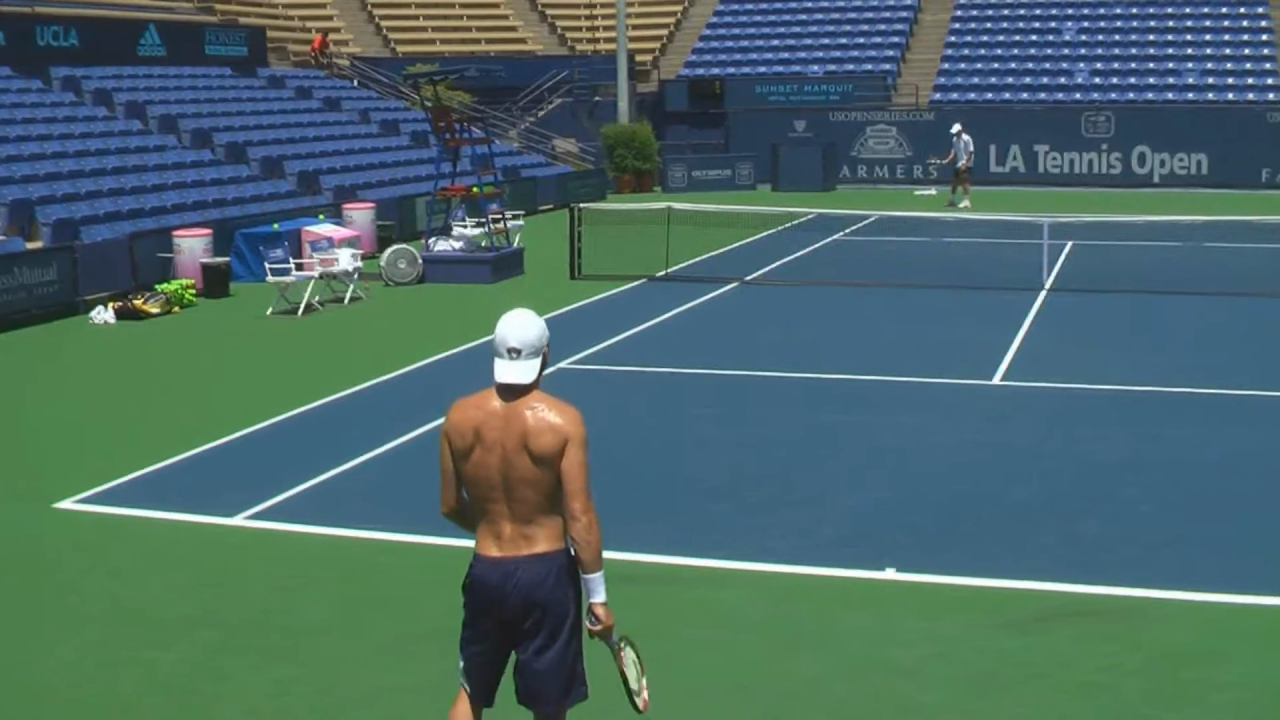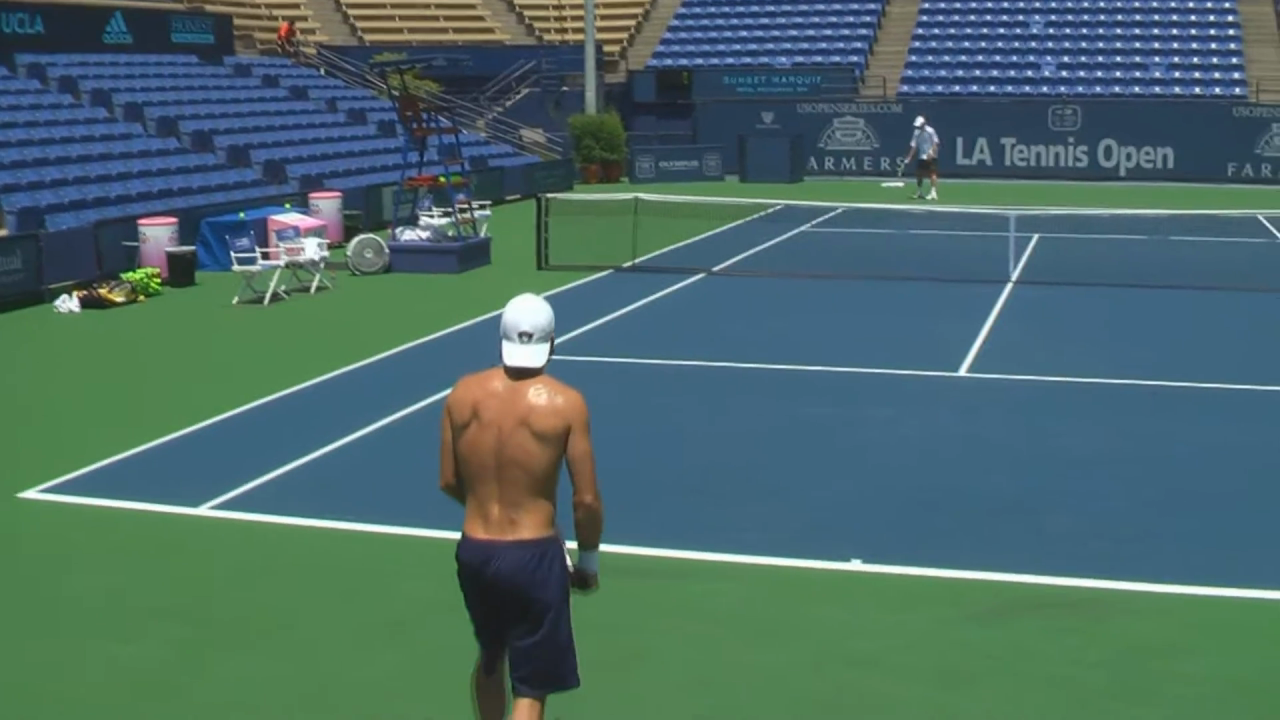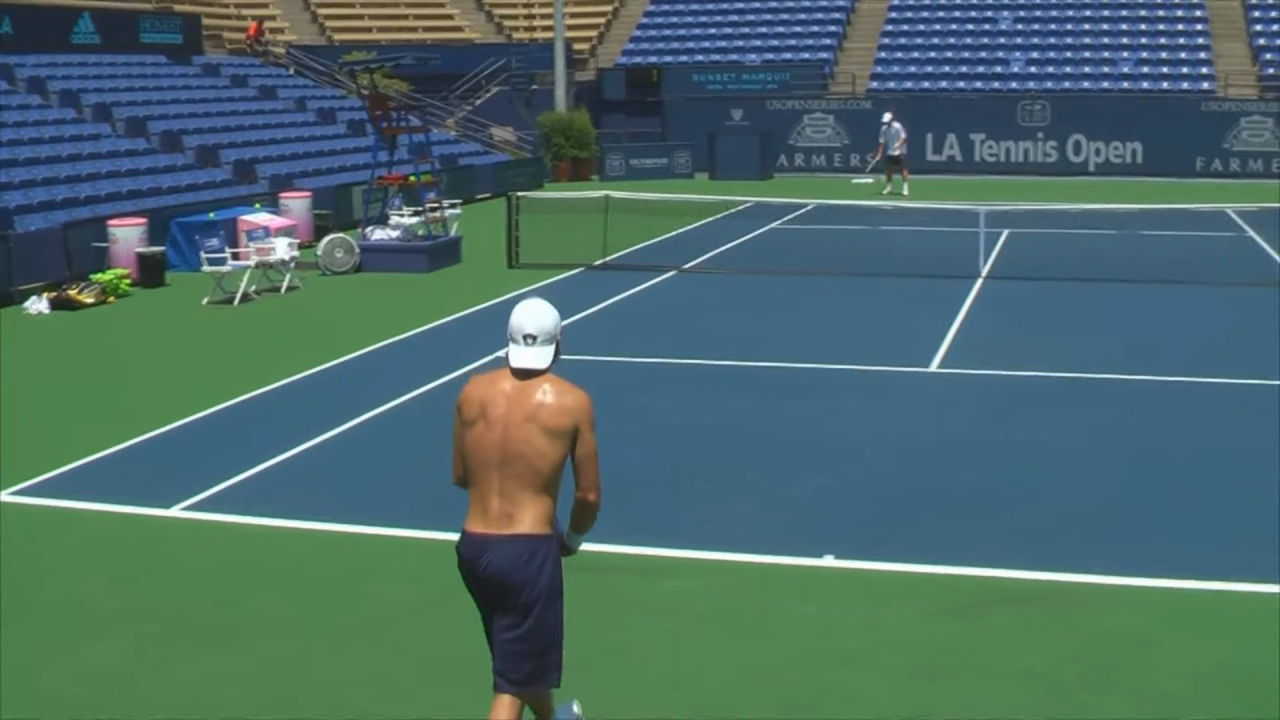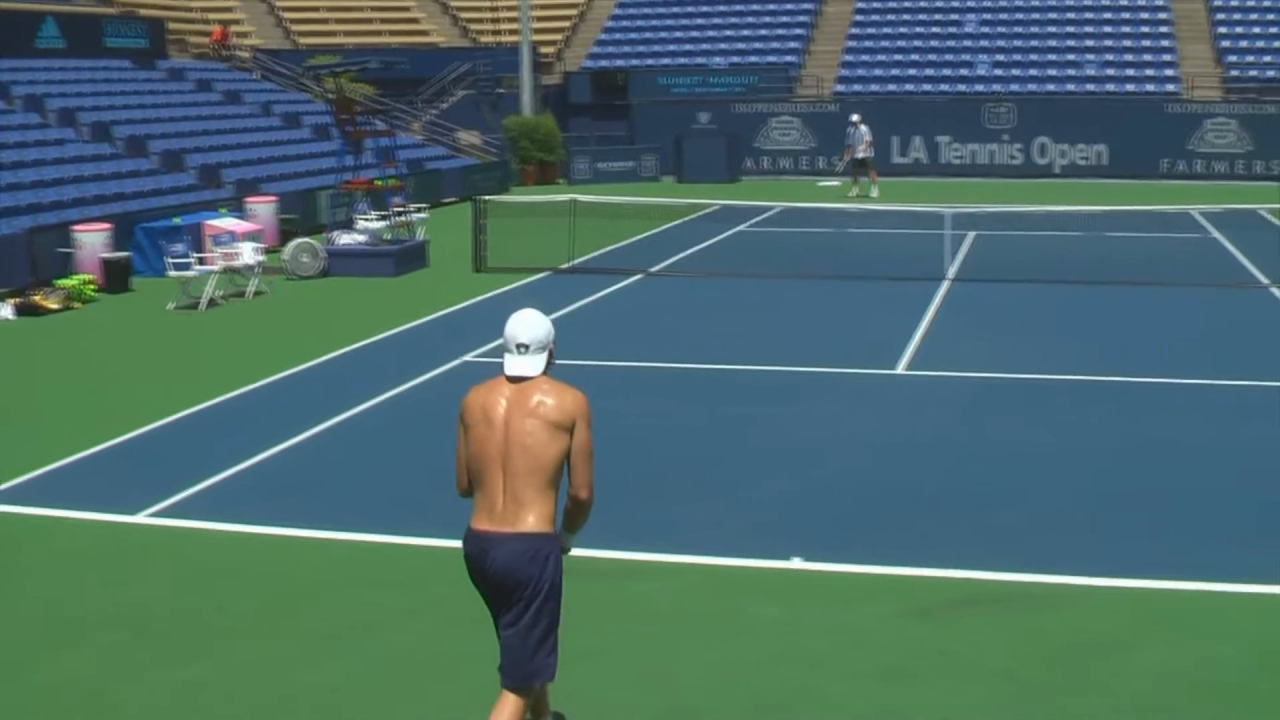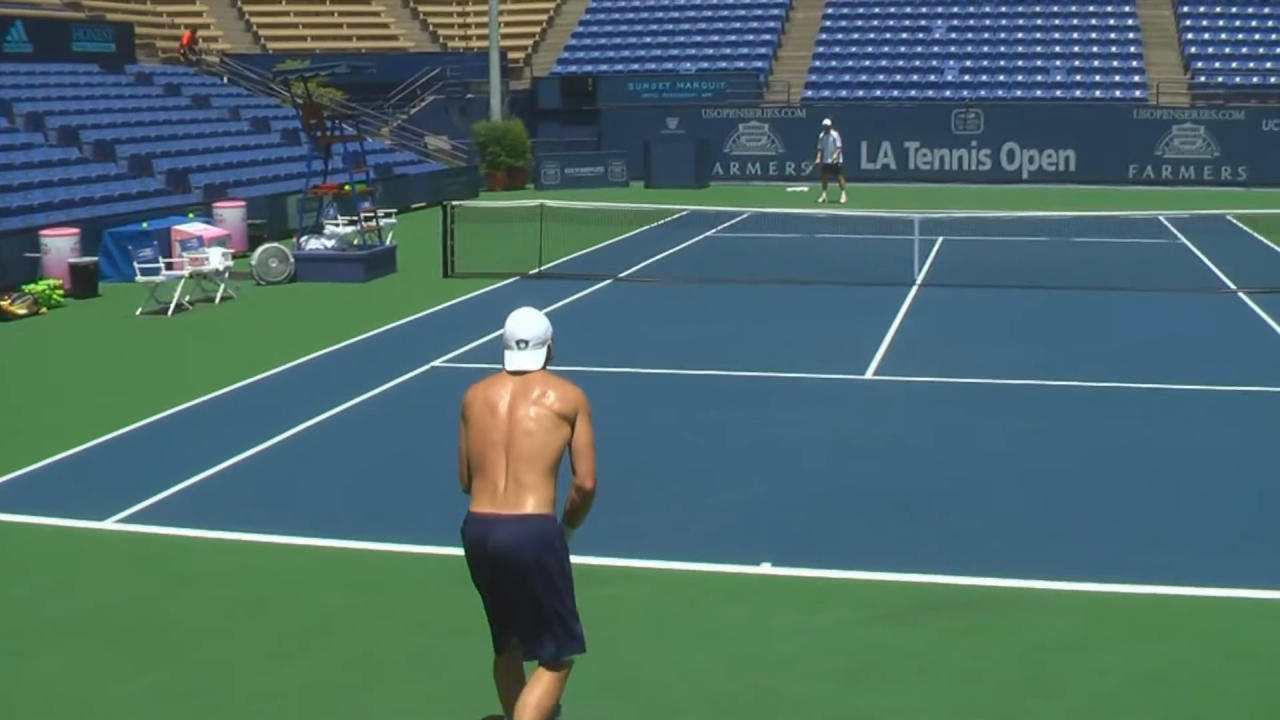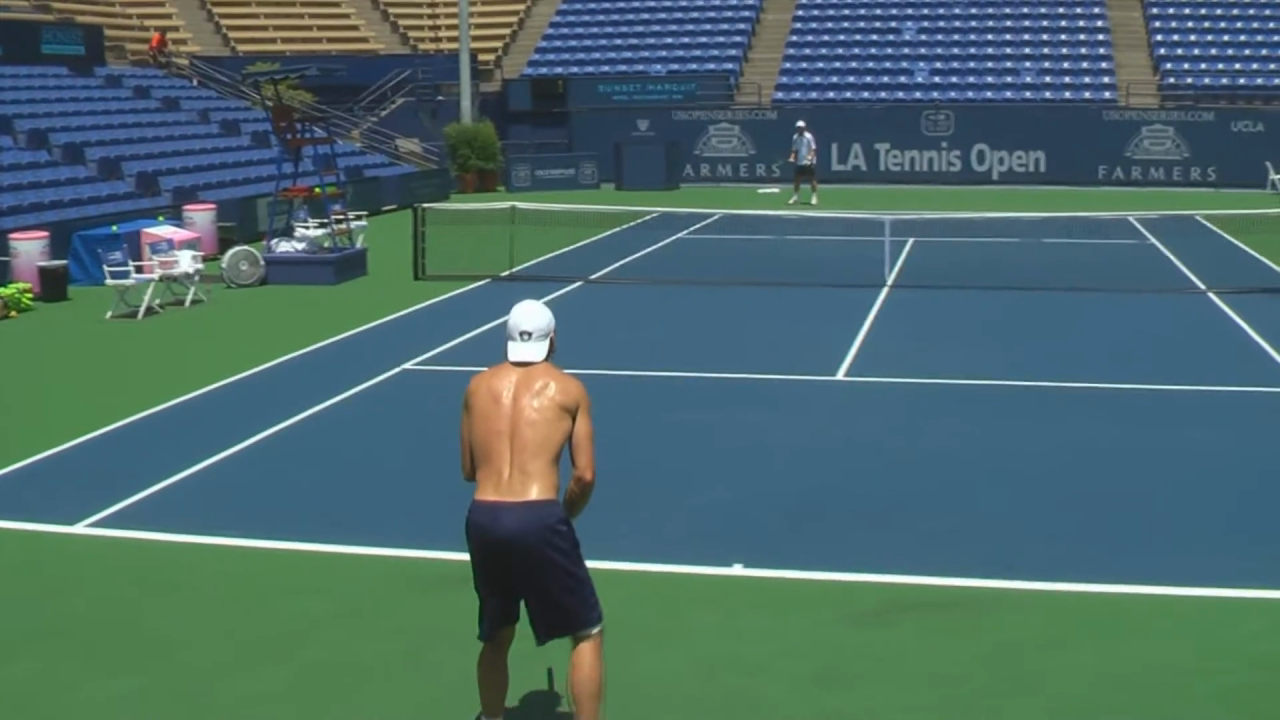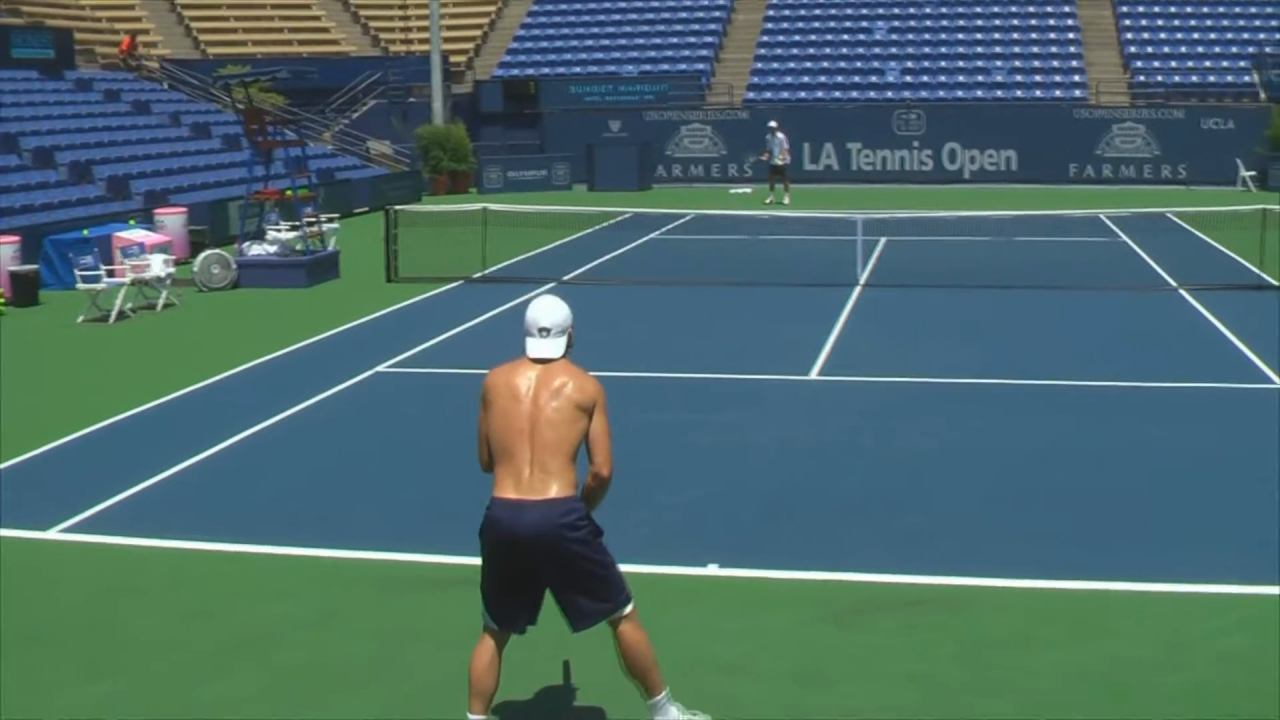
dt=0.7s
person 1, frame 1
left shoulder: (460, 416)
right shoulder: (562, 419)
left elbow: (451, 507)
right elbow: (579, 515)
right wrist: (597, 596)
left hip: (486, 570)
right hip: (547, 572)
person 1, frame 2
left shoulder: (463, 393)
right shoulder: (564, 403)
left elbow: (448, 482)
right elbow: (586, 500)
right wrist: (588, 561)
left hip: (473, 551)
right hip: (532, 556)
left knee: (490, 660)
person 1, frame 3
left shoulder: (473, 391)
right shoulder: (571, 401)
left elbow: (461, 476)
right elbow: (588, 494)
right wrist: (573, 537)
left hip: (473, 546)
right hip: (527, 551)
left knee: (517, 656)
right knee: (513, 684)
person 1, frame 4
left shoulder: (474, 399)
right shoulder: (569, 401)
left elbow: (464, 486)
right elbow: (581, 493)
right wrist: (566, 536)
left hip: (479, 545)
right hip: (530, 548)
left knee: (526, 654)
right knee: (519, 684)
person 1, frame 5
left shoulder: (475, 395)
right shoulder: (568, 396)
left elbow: (466, 480)
right elbow: (585, 483)
right wrist: (567, 528)
left hip: (478, 530)
right hip: (533, 532)
left knee: (508, 647)
right knee: (556, 659)
person 1, frame 6
left shoulder: (478, 385)
right shoulder: (569, 389)
right elbow: (584, 475)
right wrist: (566, 515)
left hip: (482, 519)
right hip: (538, 519)
left knee: (495, 639)
right knee: (587, 634)
person 1, frame 7
left shoulder: (495, 381)
right shoulder: (586, 387)
right elbow: (601, 471)
left hip: (501, 516)
right hip: (558, 516)
left knee: (495, 631)
right knee: (623, 616)
